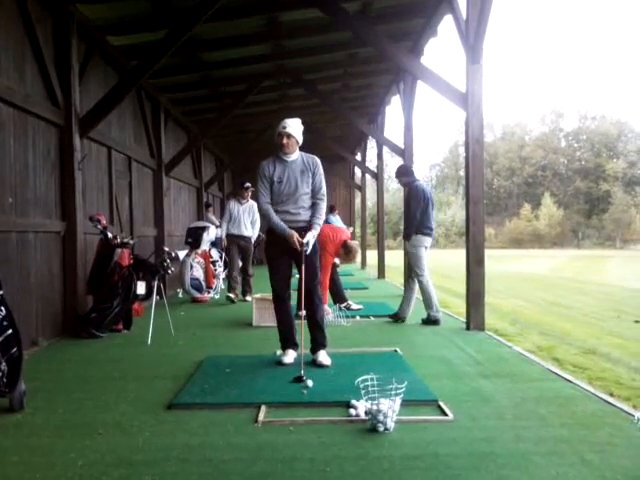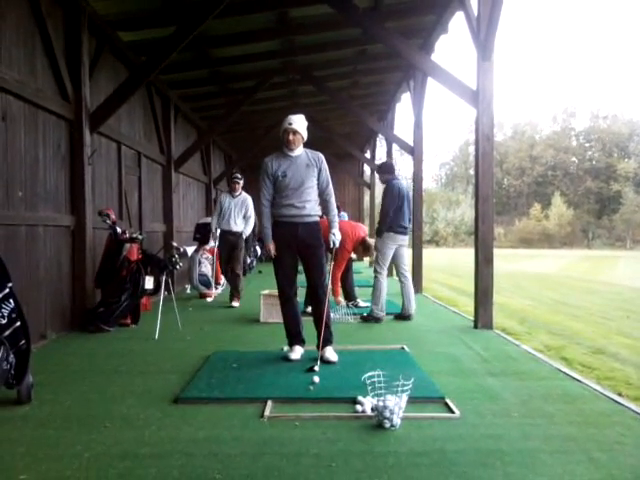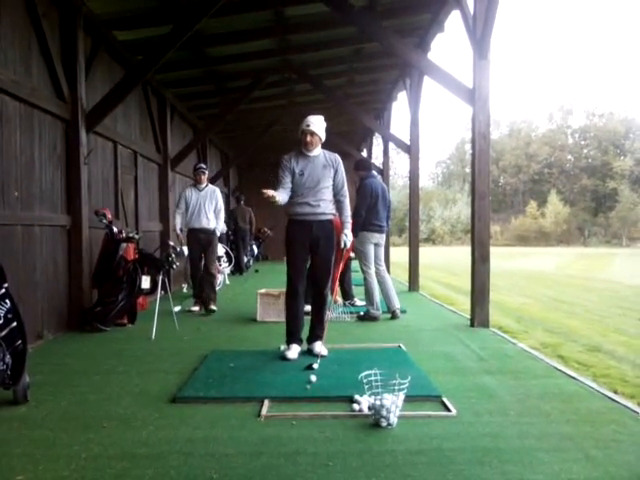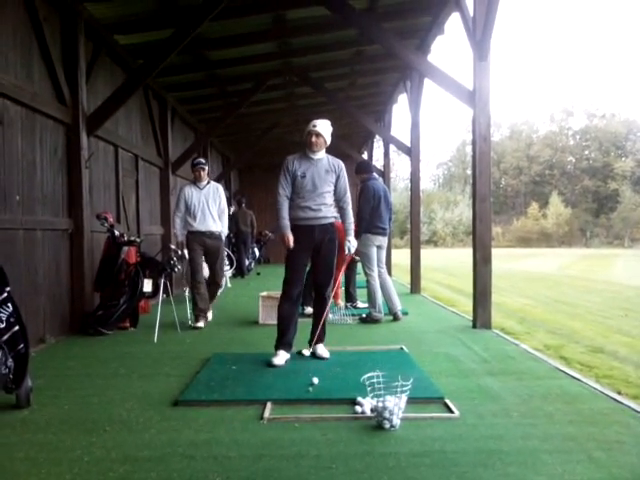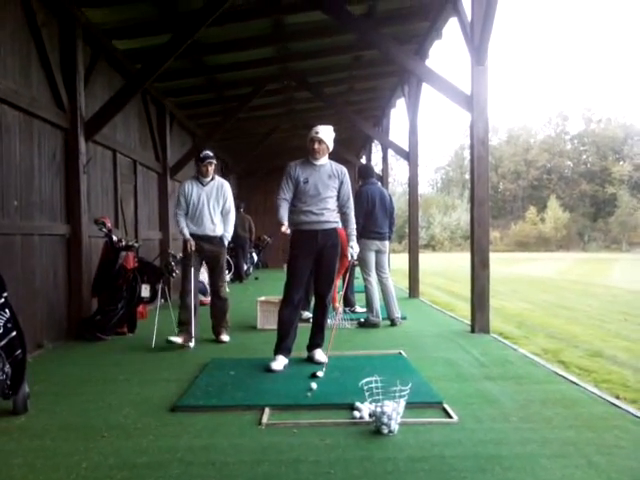
dt=1s
person 1, frame 1
left shoulder: (312, 163)
right shoulder: (267, 166)
left elbow: (320, 199)
right elbow: (263, 204)
left wrist: (314, 230)
right wrist: (286, 231)
left hip: (306, 233)
right hip: (277, 235)
left knee: (312, 291)
right knee: (280, 293)
left ankle: (319, 347)
right ankle: (289, 346)
person 1, frame 2
left shoulder: (316, 159)
right shoulder: (271, 163)
left elbow: (327, 195)
right elbow: (265, 201)
left wrist: (334, 226)
right wrist: (267, 237)
left hip: (310, 228)
right hip: (283, 230)
left knee: (318, 287)
right knee: (286, 289)
left ankle: (325, 345)
right ankle: (296, 342)
person 1, frame 3
left shoulder: (334, 160)
right shoulder: (289, 160)
left elbow: (342, 195)
right elbow: (286, 190)
left wrist: (347, 226)
right wrist: (277, 195)
left hip: (325, 226)
right hip: (298, 226)
left knee: (321, 285)
right knee: (295, 285)
left ankle: (316, 338)
right ankle: (293, 341)
person 1, frame 4
left shoulder: (336, 166)
right shoulder: (292, 163)
left elbow: (344, 201)
right elbow: (283, 197)
left wrist: (350, 233)
right wrist: (285, 229)
left hip: (327, 231)
right hip: (299, 230)
left knee: (323, 289)
right knee: (292, 289)
left ankle: (317, 341)
right ankle: (283, 346)
person 1, frame 5
left shoulder: (340, 171)
right shoulder: (295, 168)
left elbow: (347, 207)
right elbow: (283, 198)
left wrist: (352, 238)
right wrist: (284, 220)
left hip: (329, 236)
right hip: (302, 235)
left knee: (323, 294)
right knee: (293, 294)
left ankle: (316, 347)
right ankle: (282, 351)
person 2, frame 1
left shoulder: (414, 188)
right shoulder: (423, 188)
left elbow: (413, 215)
left wrist: (407, 236)
left hip: (416, 237)
right hip: (425, 235)
left knee: (421, 276)
right knee: (411, 276)
left ankle: (434, 315)
right ankle: (402, 312)
person 2, frame 2
left shoulder: (391, 187)
right shoulder: (403, 187)
left elbow: (387, 213)
right elbow: (409, 212)
left wrist: (379, 232)
right wrist: (405, 229)
left hip: (390, 234)
right hip: (403, 235)
left knee: (380, 273)
right knee: (403, 272)
left ankle: (377, 313)
right ankle: (408, 310)
person 2, frame 3
left shoulder: (365, 185)
right shoulder: (382, 185)
left elbow: (359, 212)
right elbow: (388, 210)
left wrist: (354, 233)
left hip: (366, 233)
right hip: (380, 233)
left knee: (368, 272)
right knee: (381, 269)
left ankle: (374, 311)
right ankle: (394, 307)
person 2, frame 4
left shoulder: (367, 187)
right shoulder: (383, 187)
left elbow: (362, 214)
right elbow: (389, 212)
left wrist: (357, 236)
left hip: (369, 235)
right hip: (383, 235)
left knee: (371, 274)
right knee: (382, 272)
left ankle: (376, 313)
right ankle: (396, 309)
person 2, frame 5
left shoulder: (363, 192)
right shoulder: (385, 192)
left elbow: (358, 219)
right elbow: (392, 217)
left hip: (367, 240)
right hip: (383, 240)
left knee: (369, 279)
right knee: (385, 277)
left ankle: (374, 318)
right ankle: (395, 315)
person 3, frame 1
left shoulder: (253, 205)
right shoulder: (231, 203)
left elbow: (256, 223)
right elbow: (225, 221)
left wrist: (252, 238)
right wrist: (223, 236)
left hip: (247, 239)
right hip: (232, 238)
left knee: (247, 268)
right knee: (233, 265)
left ankle: (247, 293)
right ankle: (232, 292)
person 3, frame 2
left shoulder: (246, 199)
right shoulder: (223, 197)
left elbow: (250, 219)
right elbow: (216, 215)
left wrist: (244, 235)
right wrist: (213, 231)
left hip: (238, 236)
right hip: (224, 234)
left knee: (236, 267)
right knee: (224, 265)
left ankle: (235, 297)
right ankle: (236, 290)
person 3, frame 3
left shoulder: (215, 191)
right shoulder: (187, 192)
left elbow: (220, 213)
right elbow: (179, 212)
left wrist: (218, 231)
right wrist: (179, 231)
left hip: (210, 233)
right hip: (193, 233)
left knee: (210, 268)
right knee: (195, 269)
left ankle: (210, 302)
right ankle: (198, 300)
person 3, frame 4
left shoulder: (217, 189)
right shoulder: (186, 190)
left elbow: (223, 213)
right elbow: (178, 215)
left wrist: (222, 234)
right wrist: (179, 237)
left hip: (215, 236)
right hip: (195, 237)
left knee: (217, 276)
right knee: (197, 276)
left ankle: (206, 304)
right ankle: (200, 315)
person 3, frame 5
left shoulder: (223, 186)
right shoulder: (187, 186)
left elbow: (229, 214)
right elbow: (180, 213)
left wrist: (225, 240)
right wrist: (186, 236)
left hip: (216, 241)
right hip: (193, 241)
left knee: (218, 287)
right knee: (188, 285)
left ankle: (221, 329)
right ankle: (185, 332)
